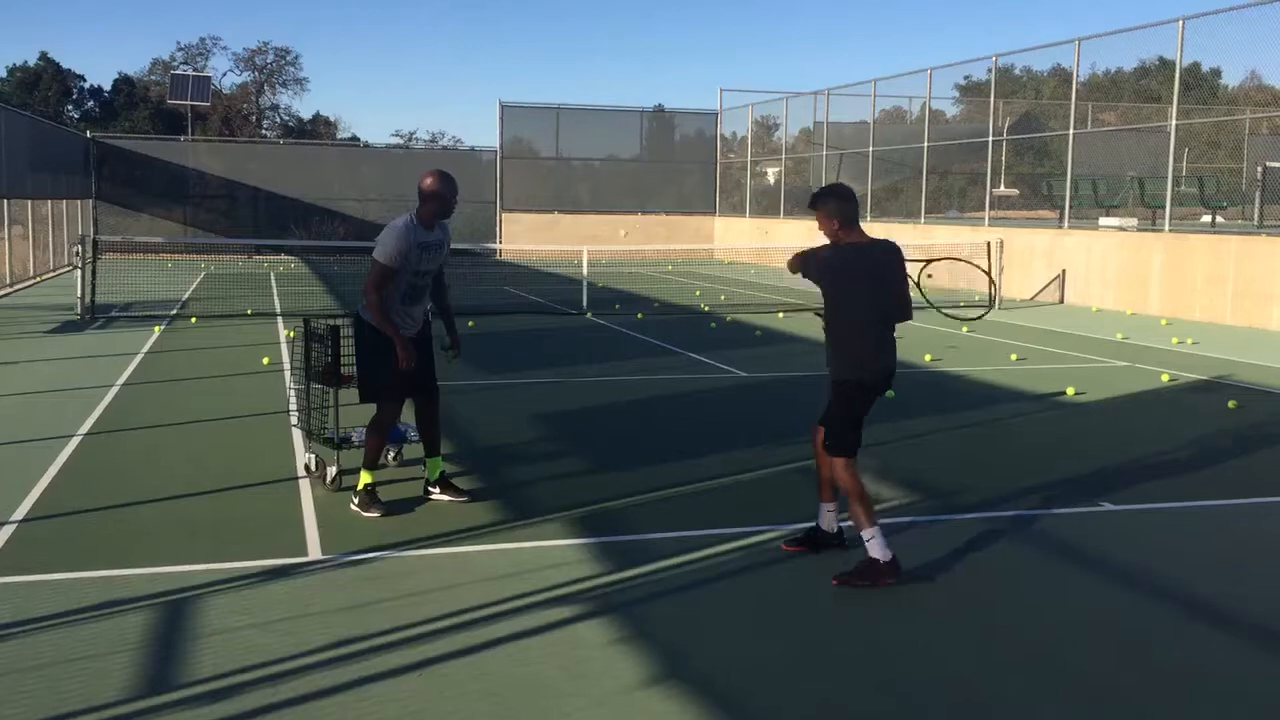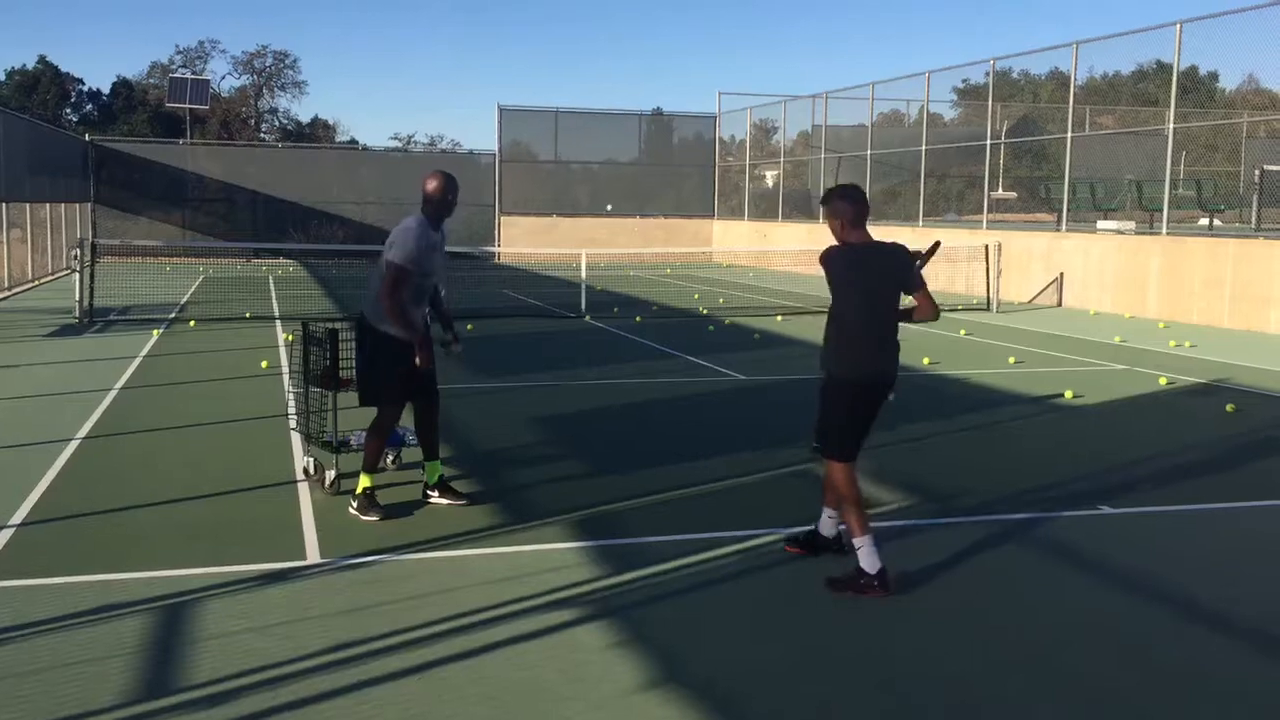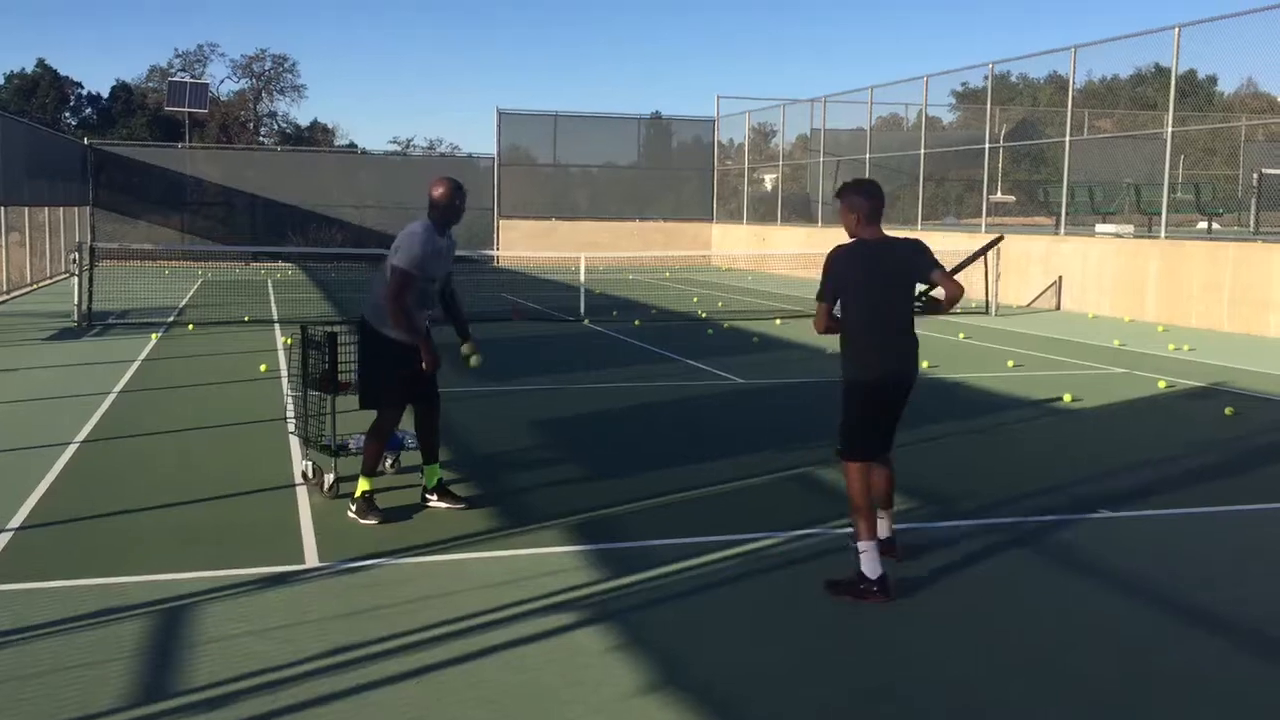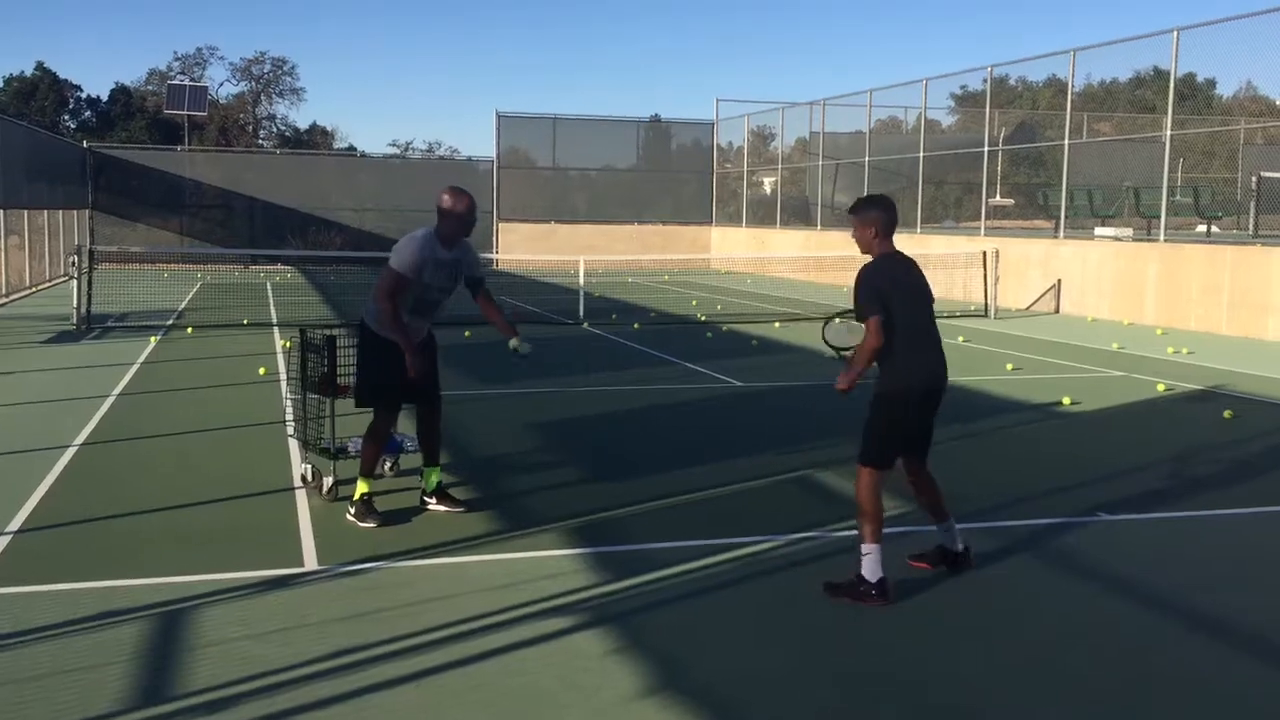
dt=0.2s
person 1, frame 1
left shoulder: (829, 259)
right shoulder: (890, 252)
left elbow: (795, 264)
right elbow: (901, 312)
left hip: (853, 371)
right hip: (879, 366)
left knee: (838, 462)
right knee: (824, 440)
left ankle: (881, 558)
right ankle: (827, 528)
person 1, frame 2
left shoulder: (833, 259)
right shoulder: (897, 256)
right elbow: (929, 312)
left hip: (846, 375)
right hip: (882, 373)
left knee: (838, 464)
right knee: (839, 454)
left ankle: (871, 569)
right ankle: (827, 532)
person 1, frame 3
left shoulder: (840, 258)
right shoulder: (912, 251)
left elbow: (822, 324)
right elbow: (955, 291)
right wrist: (928, 309)
left hip: (864, 374)
right hip: (903, 371)
left knee: (856, 466)
right knee: (879, 453)
left ankle: (871, 576)
right ankle: (884, 534)
person 1, frame 4
left shoulder: (871, 275)
right shoulder: (909, 267)
left elbow: (874, 339)
left wrist: (850, 375)
left hip: (900, 384)
right hip: (930, 380)
left knee: (868, 473)
right knee: (914, 463)
left ankle: (872, 579)
right ankle: (954, 547)
person 2, frame 1
left shoulder: (442, 233)
right shoulder: (399, 234)
right elbow: (372, 292)
left wrist: (451, 329)
right wrist: (399, 341)
left hip: (417, 328)
right hip: (381, 332)
left knee: (429, 400)
right knee: (390, 408)
left ankle: (435, 478)
right ankle: (363, 488)
person 2, frame 2
left shoulder: (436, 233)
right shoulder: (412, 234)
right elbow: (388, 294)
left wrist: (448, 327)
right wrist: (418, 342)
left hip: (414, 330)
right hip: (385, 333)
left knee: (428, 403)
right knee: (390, 411)
left ankle: (433, 481)
right ankle: (363, 492)
person 2, frame 3
left shoulder: (446, 241)
right shoulder: (418, 240)
left elbow: (446, 292)
right elbow: (394, 299)
left wrist: (466, 336)
right wrist: (425, 345)
left hip: (414, 335)
right hip: (385, 336)
left knee: (429, 406)
right knee: (390, 415)
left ankle: (432, 485)
right ankle: (361, 495)
person 2, frame 4
left shoulder: (464, 253)
right shoulder: (416, 246)
left elbow: (484, 300)
right elbow: (385, 298)
left wrist: (513, 335)
right wrist: (408, 349)
left hip: (419, 336)
right hip: (382, 336)
left knee: (431, 409)
right knee: (386, 416)
left ankle: (431, 488)
right ankle: (360, 498)
